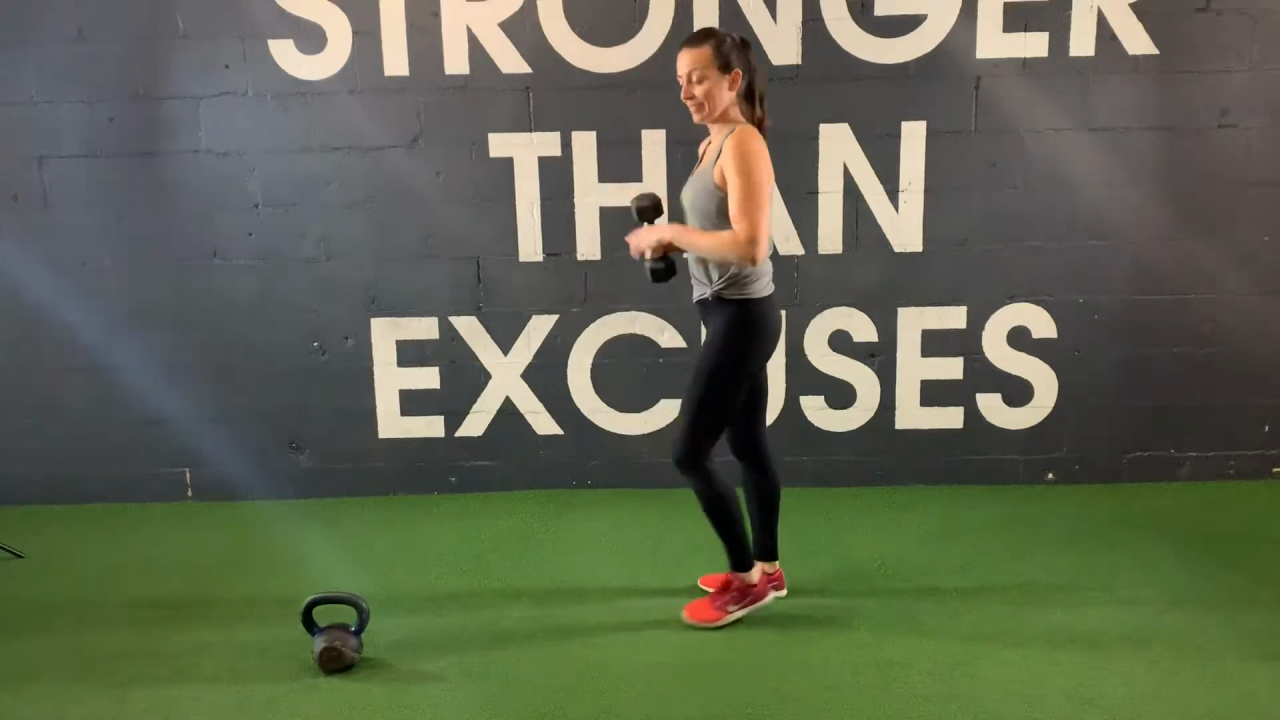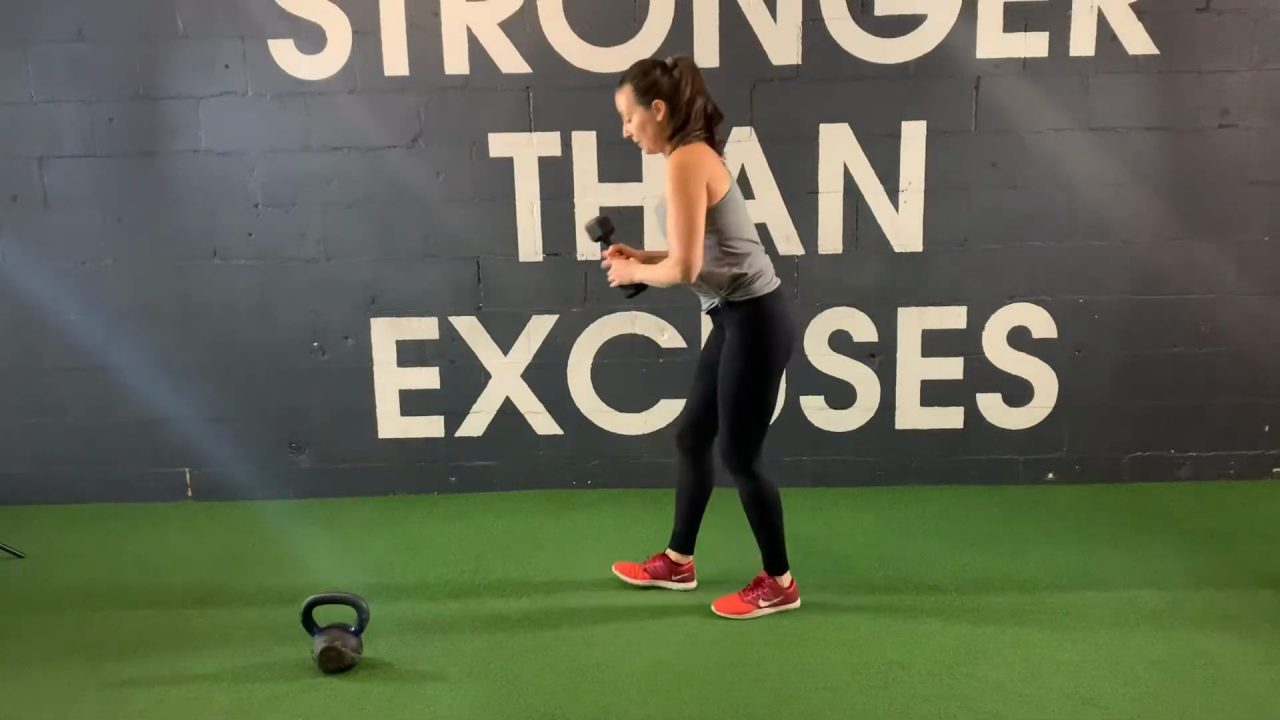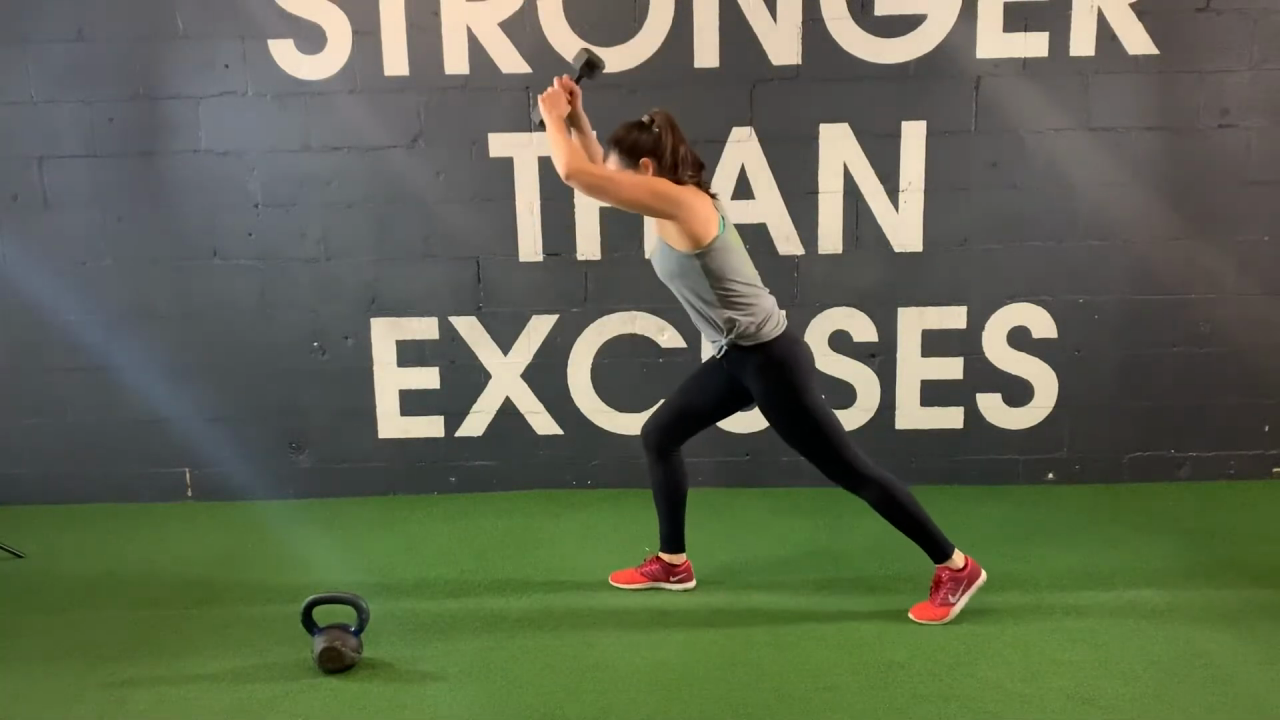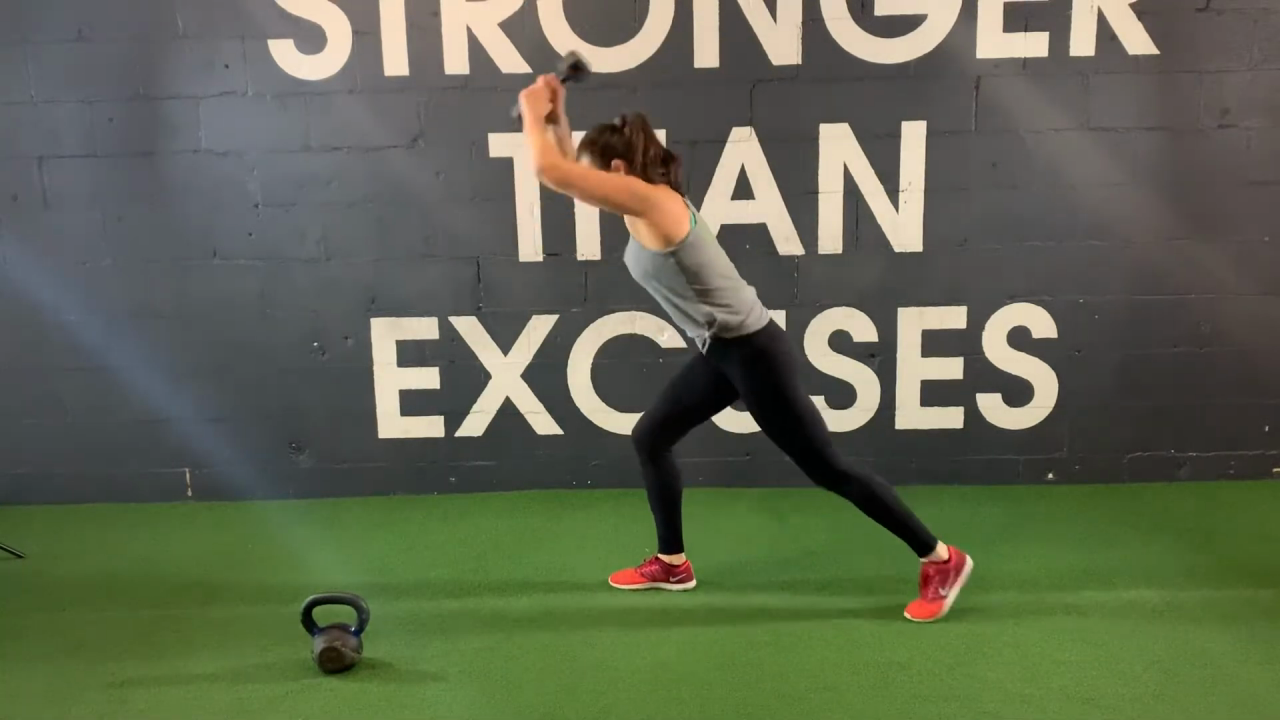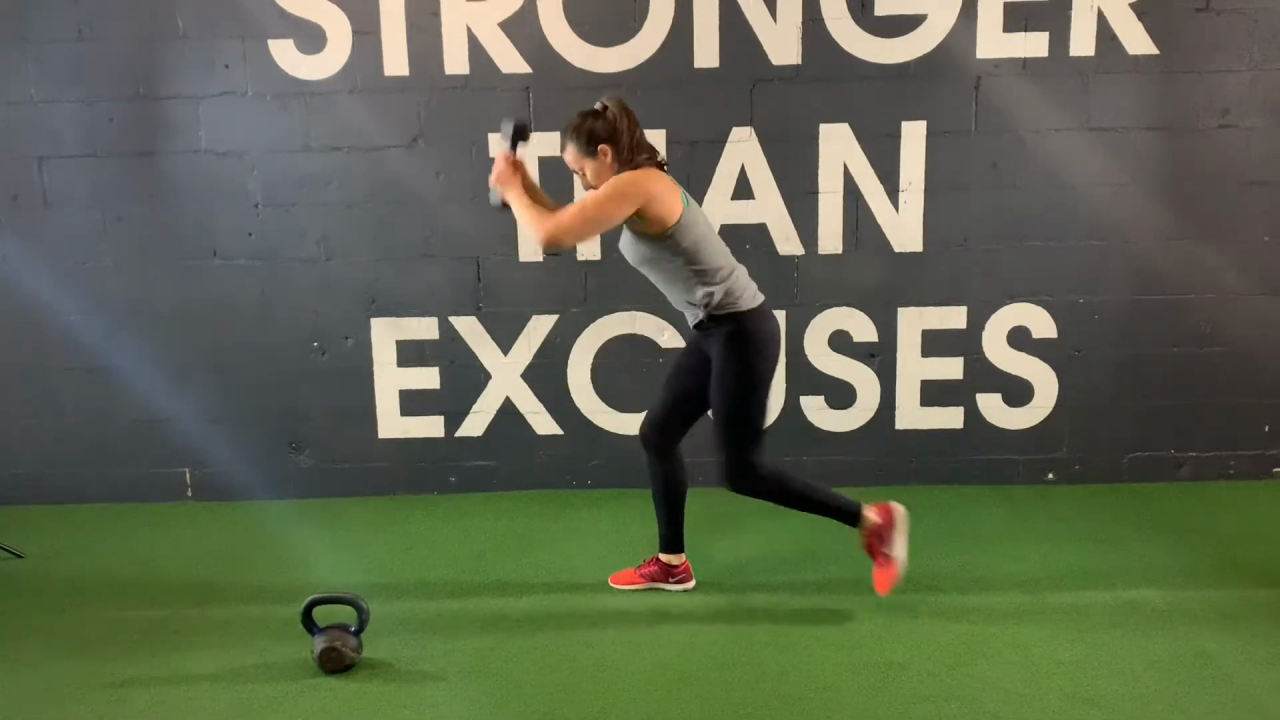
dt=1s
person 1, frame 1
left shoulder: (744, 144)
right shoulder: (714, 145)
left elbow: (749, 245)
left wrist: (671, 236)
right wrist: (671, 238)
left hip: (741, 319)
right hip: (734, 315)
left knee: (690, 454)
right knee: (747, 446)
left ankle: (751, 576)
right ankle: (764, 565)
person 1, frame 2
left shoulder: (686, 164)
right shoulder: (692, 158)
left elbow: (684, 270)
left wrist: (637, 274)
right wrist: (639, 256)
left hip: (756, 320)
right hip: (736, 319)
left knee: (740, 456)
right knee: (692, 437)
left ankle: (778, 583)
right ankle: (677, 562)
person 1, frame 3
left shoulder: (676, 201)
right shoulder: (680, 198)
left elbow: (575, 174)
right elbow: (600, 174)
left wrist: (552, 116)
right wrist: (576, 118)
left hip: (769, 357)
right hip: (739, 356)
left knee: (846, 469)
right knee: (658, 437)
left ankle: (956, 568)
right ankle: (672, 563)
person 1, frame 4
left shoulder: (648, 198)
right shoulder: (652, 199)
left elbow: (549, 173)
right elbow: (572, 172)
left wrist: (532, 116)
right wrist: (554, 121)
left hip: (753, 351)
right hip: (724, 351)
left knee: (824, 468)
right knee: (650, 438)
left ankle: (943, 561)
right ankle: (671, 563)
person 1, frame 5
left shoulder: (636, 186)
right shoulder: (635, 183)
left elbow: (551, 235)
right elbow: (561, 228)
left wrist: (513, 191)
right wrist: (524, 189)
left hip: (742, 330)
right hip: (715, 329)
left knee: (740, 472)
right knee: (658, 436)
left ankle: (874, 520)
right ankle: (671, 563)
